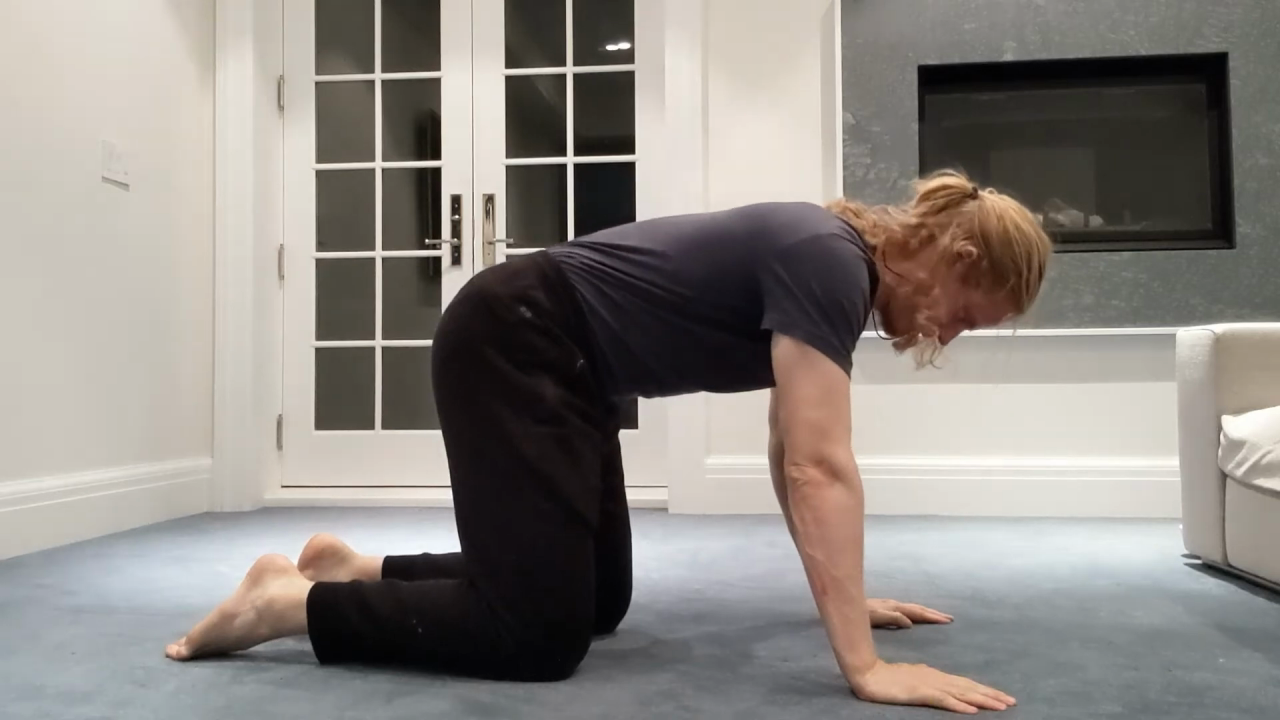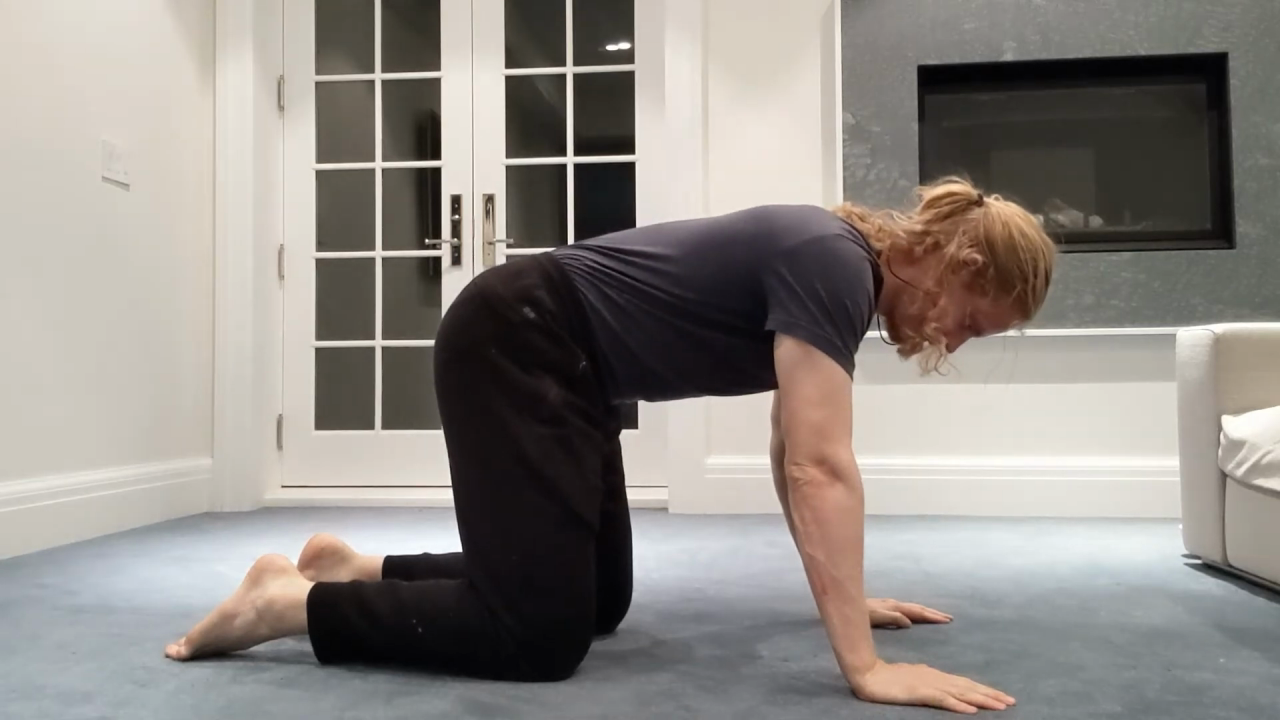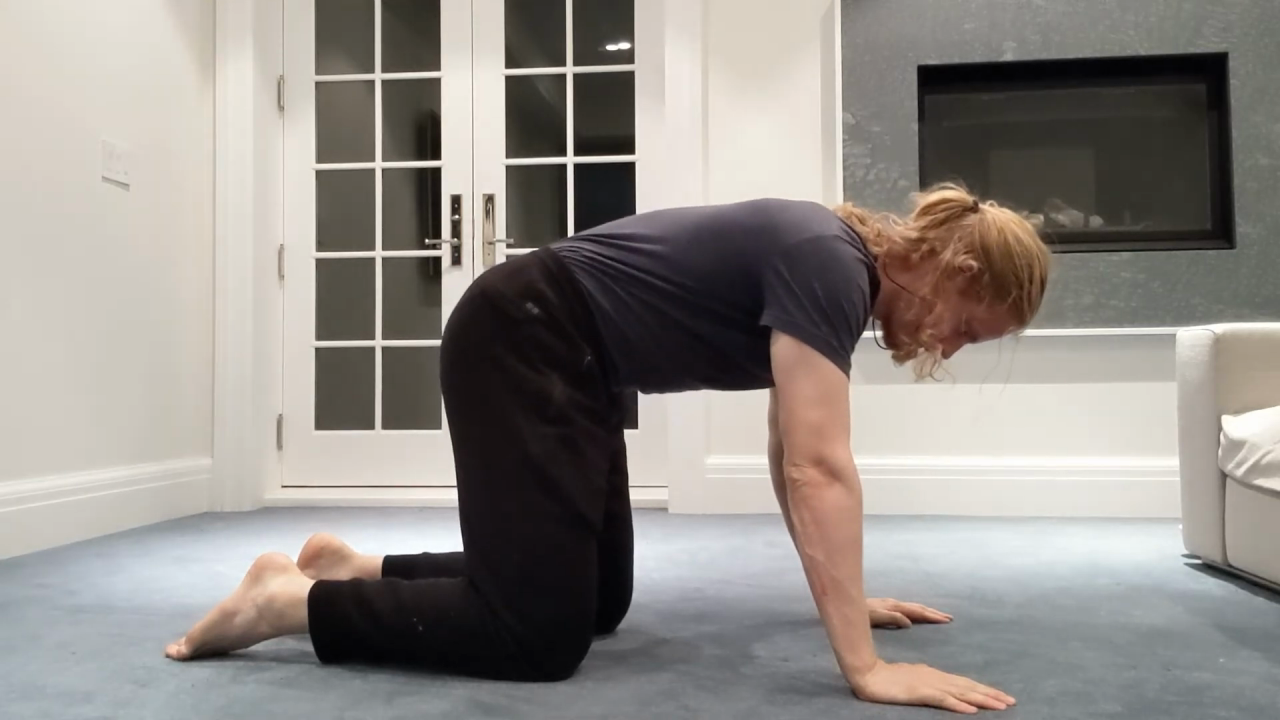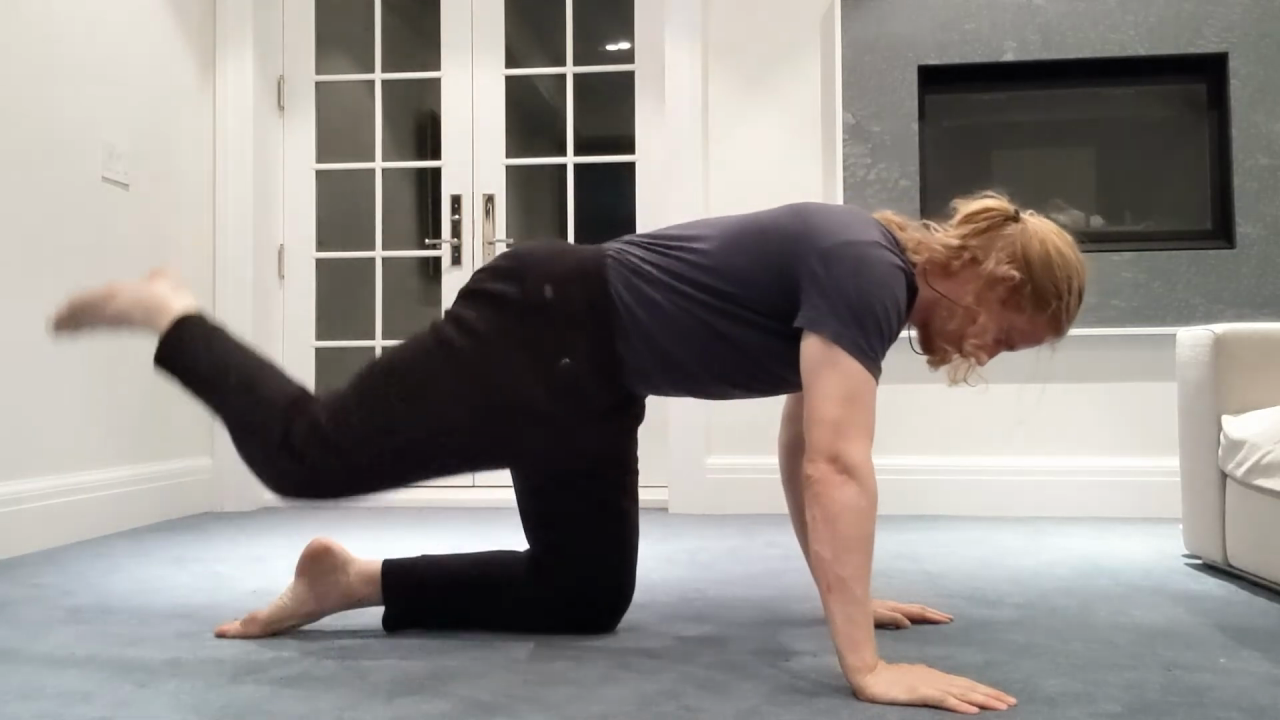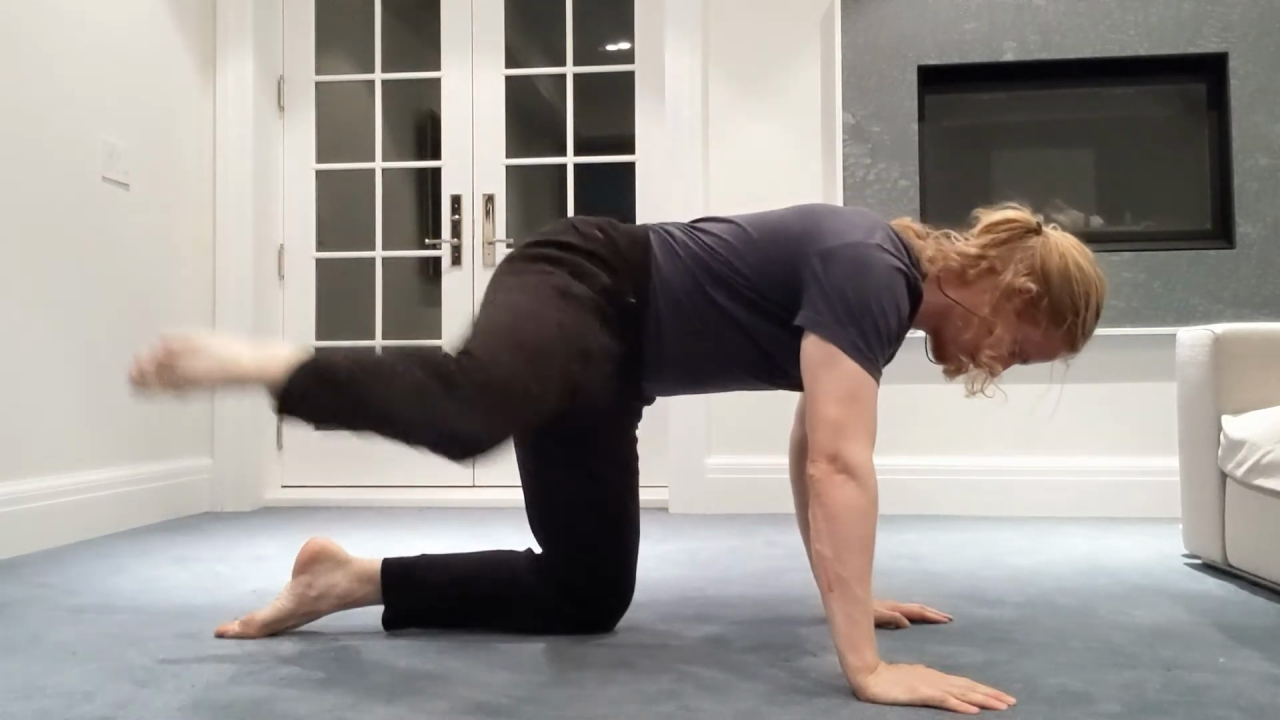
dt=1s
person 1, frame 1
left shoulder: (833, 267)
right shoulder: (828, 264)
left elbow: (790, 456)
right elbow: (820, 470)
left wrist: (846, 596)
left hip: (557, 362)
right hip: (509, 347)
left knee: (598, 599)
right knee: (542, 633)
left ankle: (352, 567)
right ankle: (289, 600)
person 1, frame 2
left shoulder: (838, 271)
right shoulder: (832, 265)
left elbow: (793, 456)
right elbow: (821, 470)
left wrist: (847, 597)
left hip: (556, 364)
right hip: (512, 347)
left knee: (598, 599)
right knee: (542, 632)
left ankle: (355, 567)
right ankle: (289, 601)
person 1, frame 3
left shoulder: (838, 273)
right shoulder: (827, 265)
left elbow: (791, 456)
right elbow: (819, 470)
left wrist: (846, 596)
left hip: (569, 361)
right hip: (521, 343)
left knee: (597, 600)
right knee: (542, 632)
left ankle: (355, 568)
right ankle: (290, 600)
person 1, frame 4
left shoulder: (865, 272)
right shoulder: (864, 271)
left elbow: (800, 452)
right elbow: (836, 468)
left wrist: (847, 595)
left hip: (589, 381)
right hip: (544, 333)
left knee: (585, 598)
right knee: (313, 451)
left ankle: (351, 577)
right ankle: (166, 315)
person 1, frame 5
left shoulder: (888, 289)
right shoulder: (866, 271)
left elbow: (811, 452)
right elbow: (840, 466)
left wrist: (850, 593)
left hip: (610, 361)
right hip: (587, 285)
left knee: (588, 595)
right knee: (472, 406)
left ankle: (353, 577)
right ankle: (257, 363)
